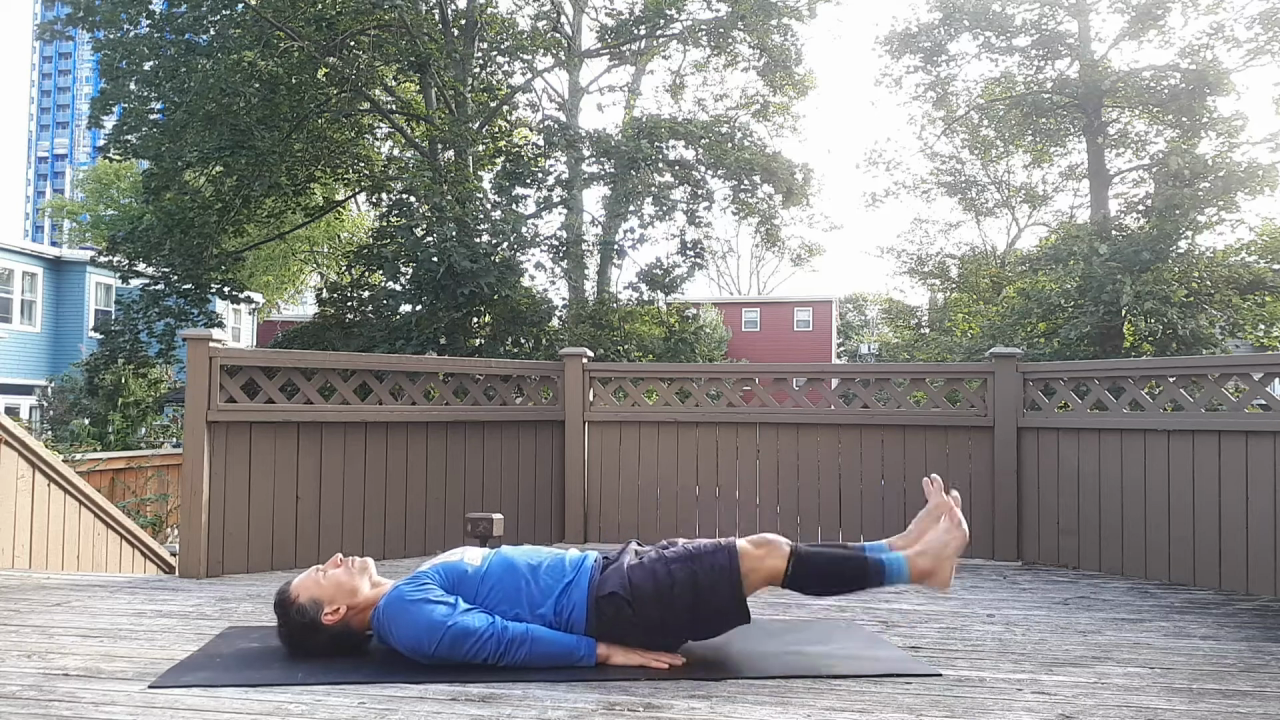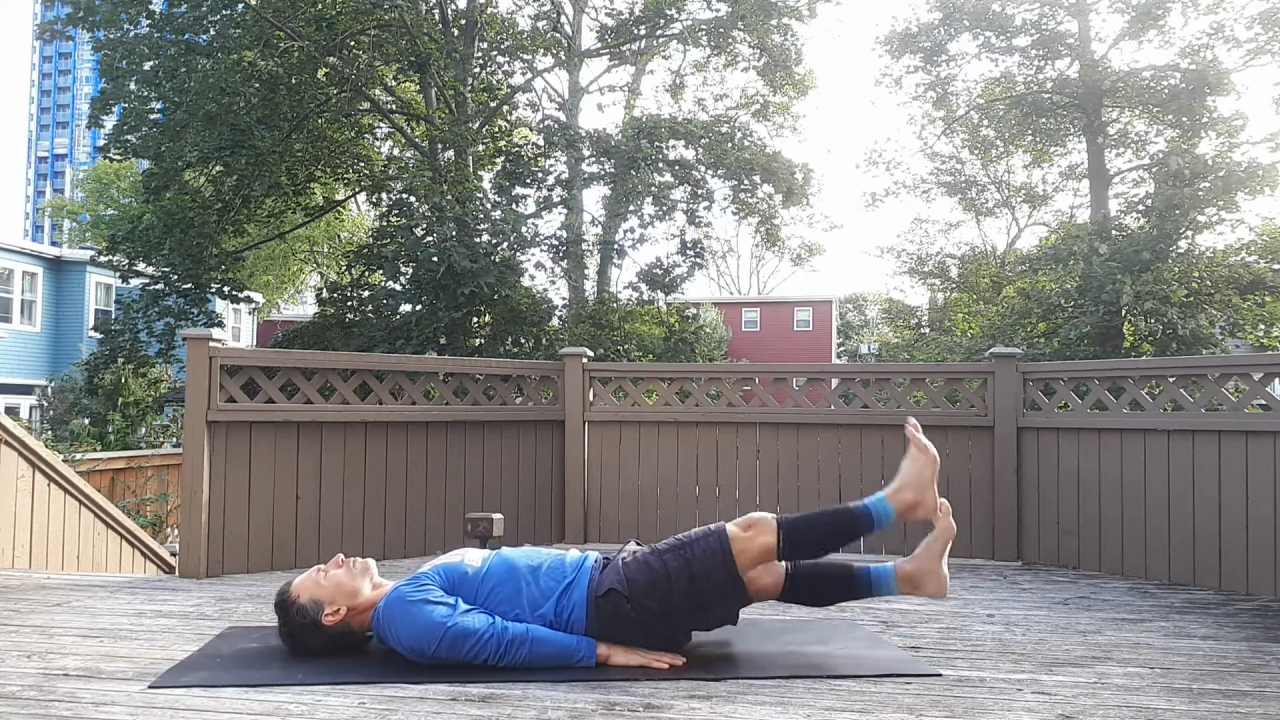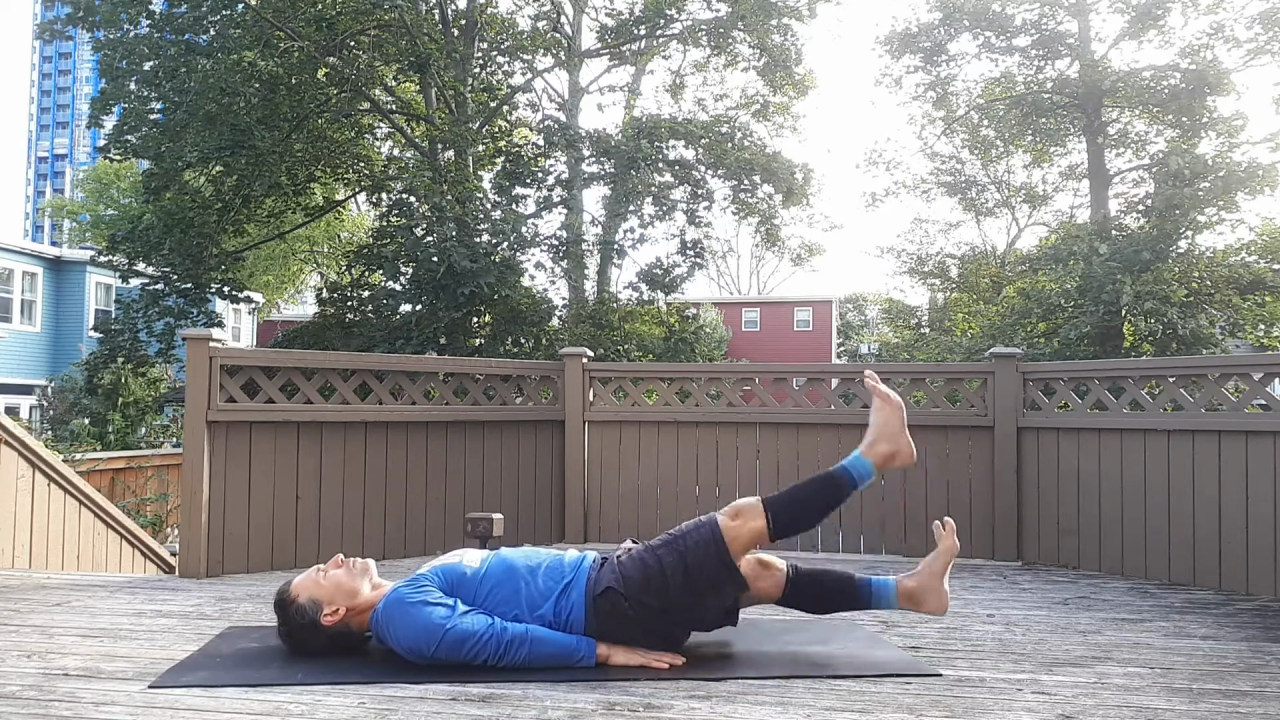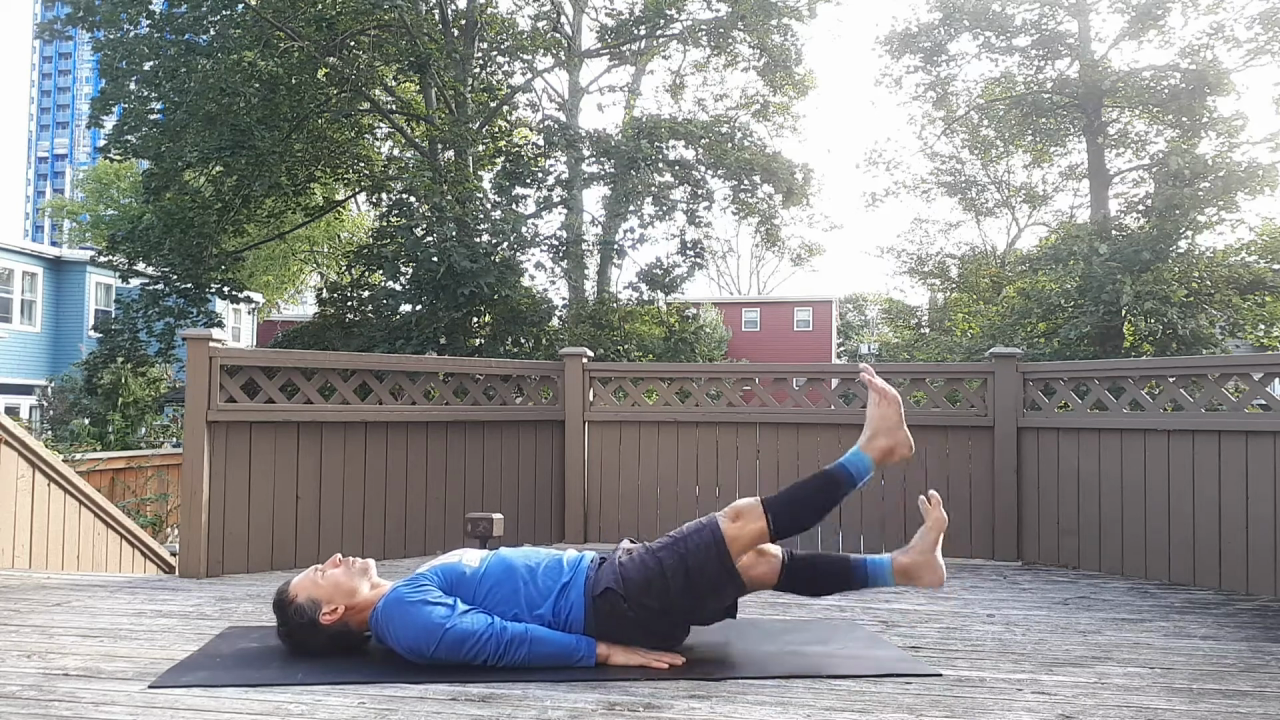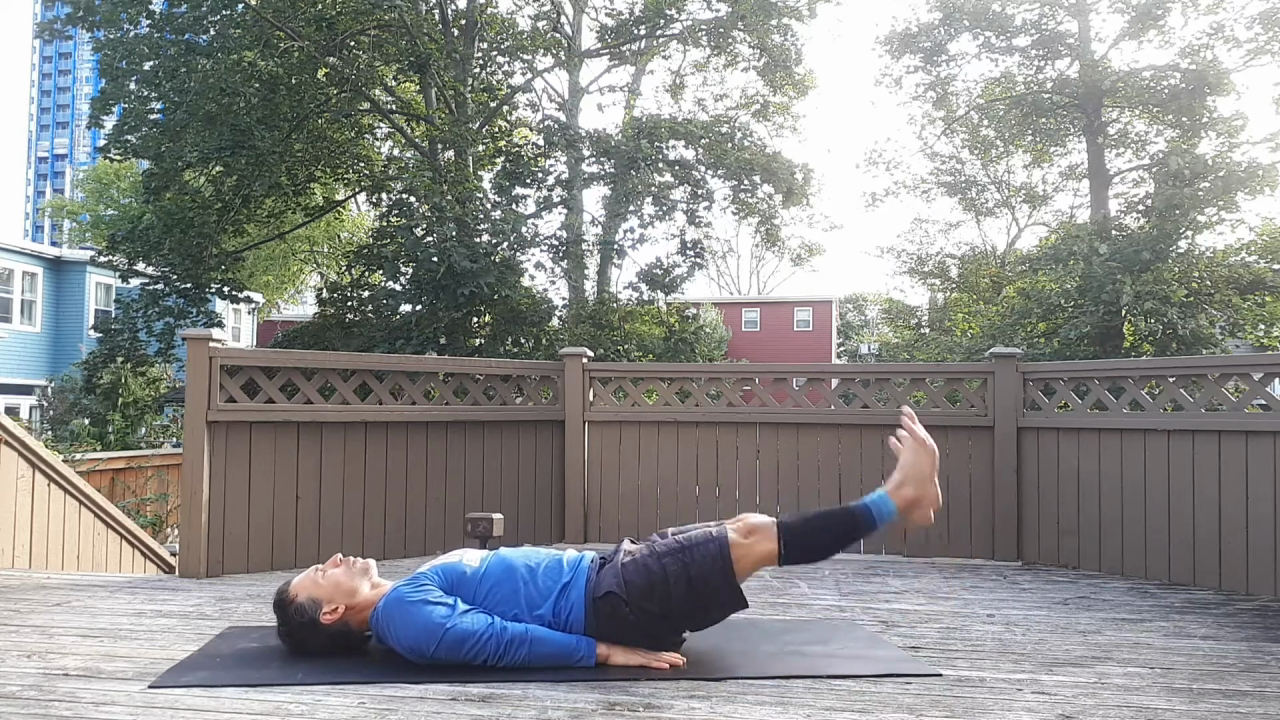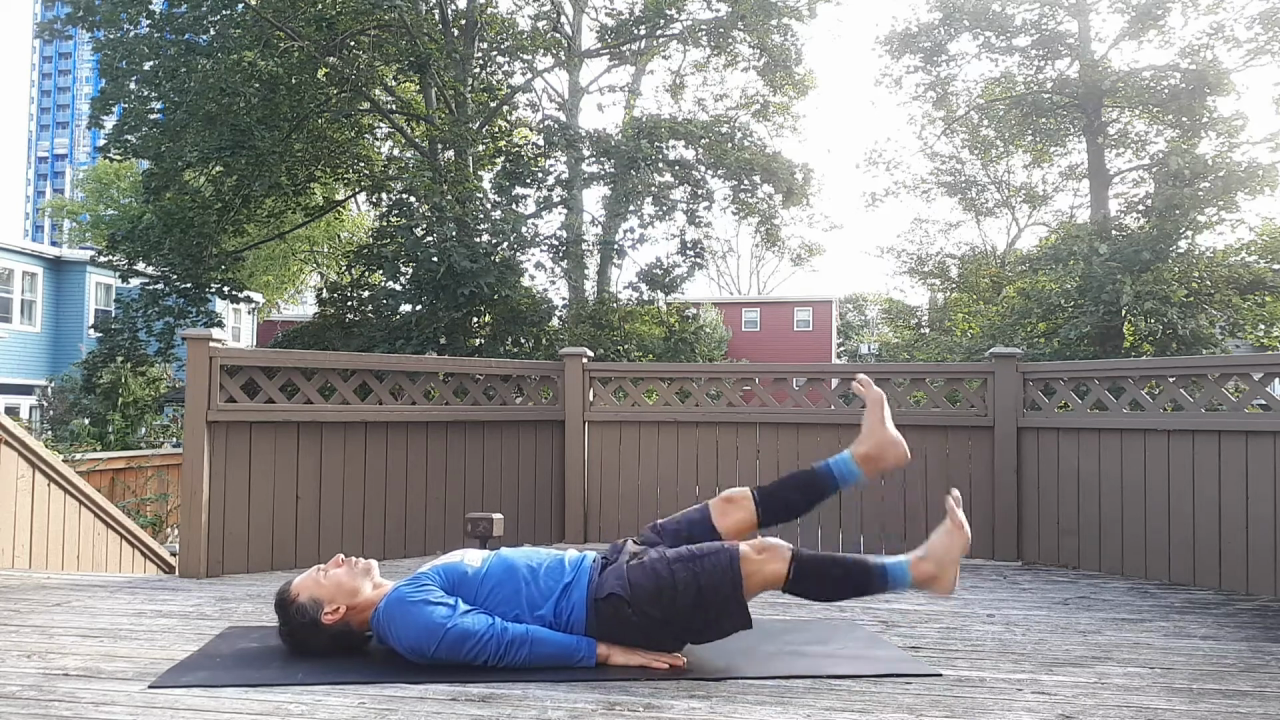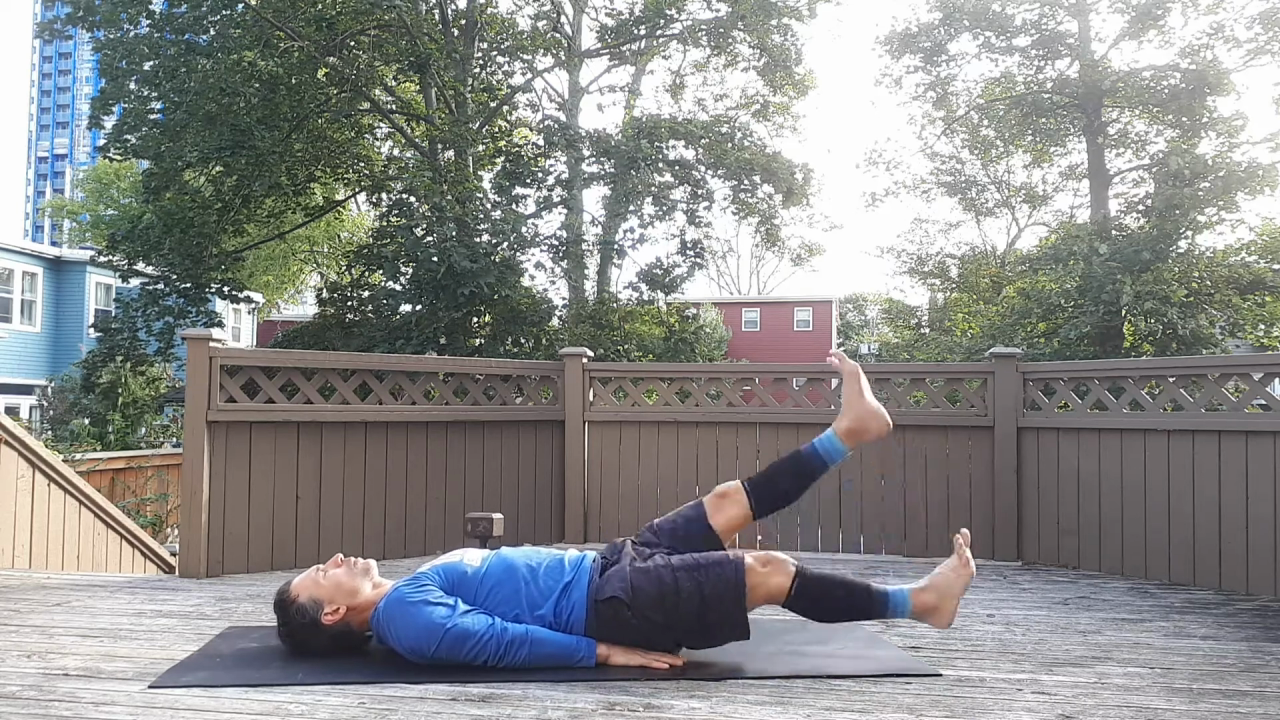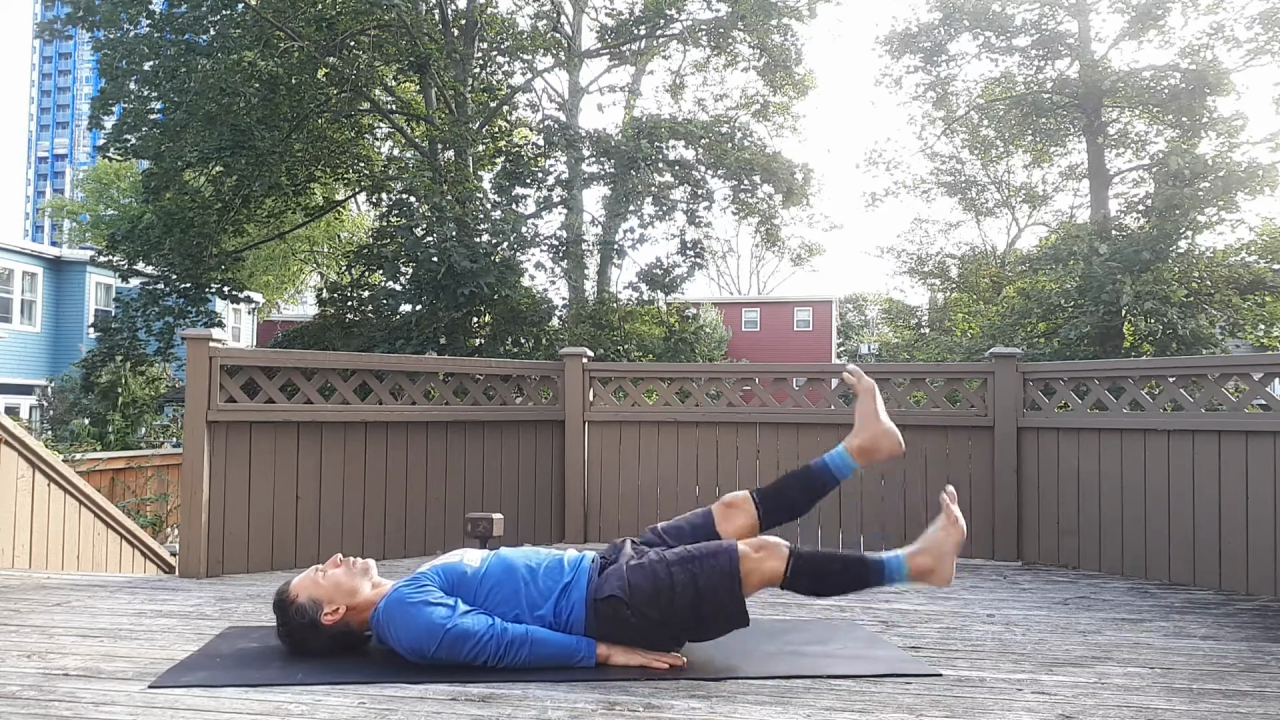
dt=0.1s
person 1, frame 1
left shoulder: (408, 592)
right shoulder: (404, 616)
right elbow: (500, 638)
right wrist: (607, 651)
left hip: (607, 569)
right hip: (611, 602)
left knee: (760, 540)
right knee: (767, 554)
left ankle: (895, 553)
right ankle: (909, 567)
person 1, frame 2
left shoulder: (406, 592)
right shoulder: (403, 617)
right elbow: (503, 639)
right wrist: (608, 648)
left hip: (605, 573)
right hip: (611, 606)
left knee: (763, 571)
right knee: (757, 535)
left ankle: (907, 573)
right ankle: (896, 504)
person 1, frame 3
left shoulder: (410, 592)
right shoulder: (405, 619)
right elbow: (503, 640)
right wrist: (609, 649)
left hip: (605, 573)
right hip: (613, 602)
left knee: (762, 571)
right knee: (746, 519)
left ankle: (906, 590)
right ankle: (873, 455)
person 1, frame 4
left shoulder: (412, 588)
right shoulder: (405, 619)
right elbow: (504, 641)
right wrist: (607, 649)
left hip: (603, 570)
right hip: (608, 599)
left knee: (763, 558)
right knee: (745, 519)
left ankle: (902, 567)
right ankle: (872, 454)
person 1, frame 5
left shoulder: (407, 592)
right shoulder: (404, 618)
right elbow: (500, 640)
right wrist: (606, 650)
left hip: (602, 572)
right hip: (608, 606)
left knee: (748, 533)
right knee: (753, 537)
left ankle: (895, 501)
right ankle: (894, 499)
person 1, frame 6
left shoulder: (410, 592)
right shoulder: (405, 617)
right elbow: (499, 643)
right wrist: (610, 651)
left hip: (604, 571)
right hip: (609, 606)
left knee: (736, 506)
right knee: (765, 558)
left ankle: (866, 457)
right ankle: (915, 570)
person 1, frame 7
left shoulder: (411, 591)
right shoulder: (406, 617)
right elbow: (501, 642)
right wrist: (611, 652)
left hip: (606, 569)
right hip: (611, 604)
left knee: (731, 501)
right knee: (769, 571)
left ankle: (847, 431)
right ankle: (915, 600)
person 1, frame 8
left shoulder: (415, 587)
right shoulder: (407, 617)
right elbow: (505, 641)
right wrist: (609, 650)
left hip: (605, 568)
right hip: (611, 599)
left knee: (743, 509)
right knee: (767, 557)
left ankle: (859, 450)
right ankle: (912, 566)
